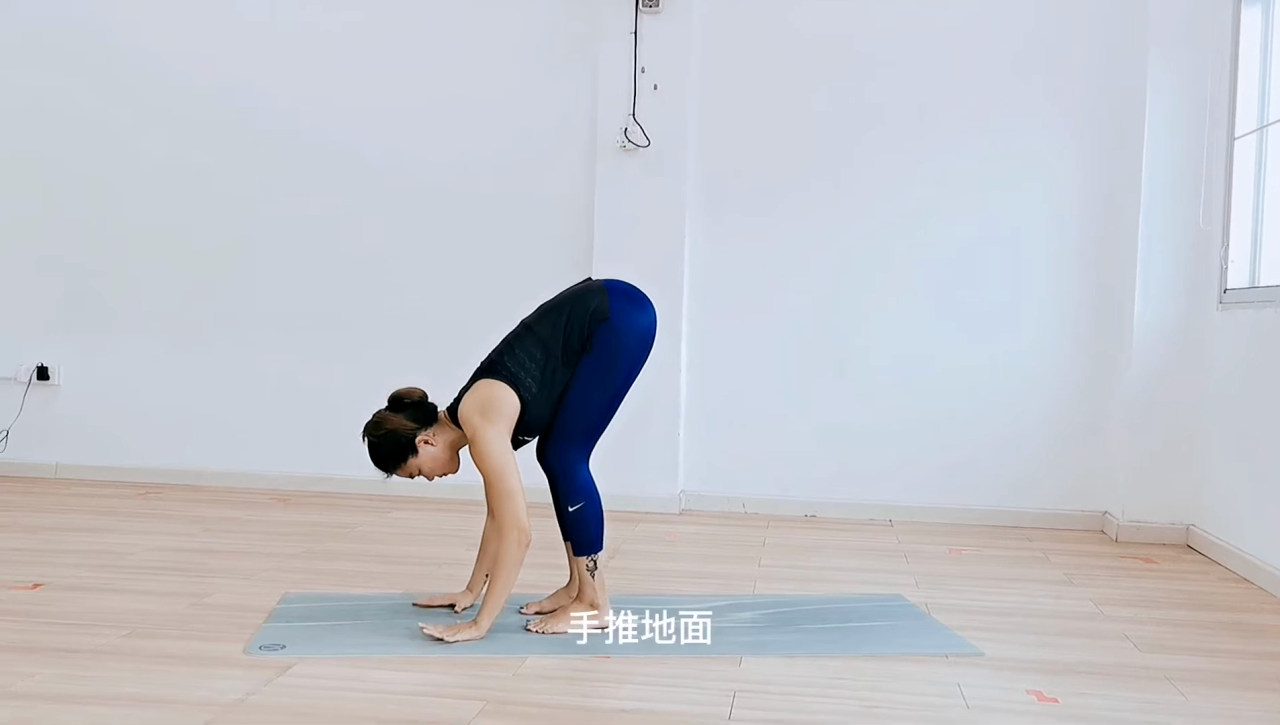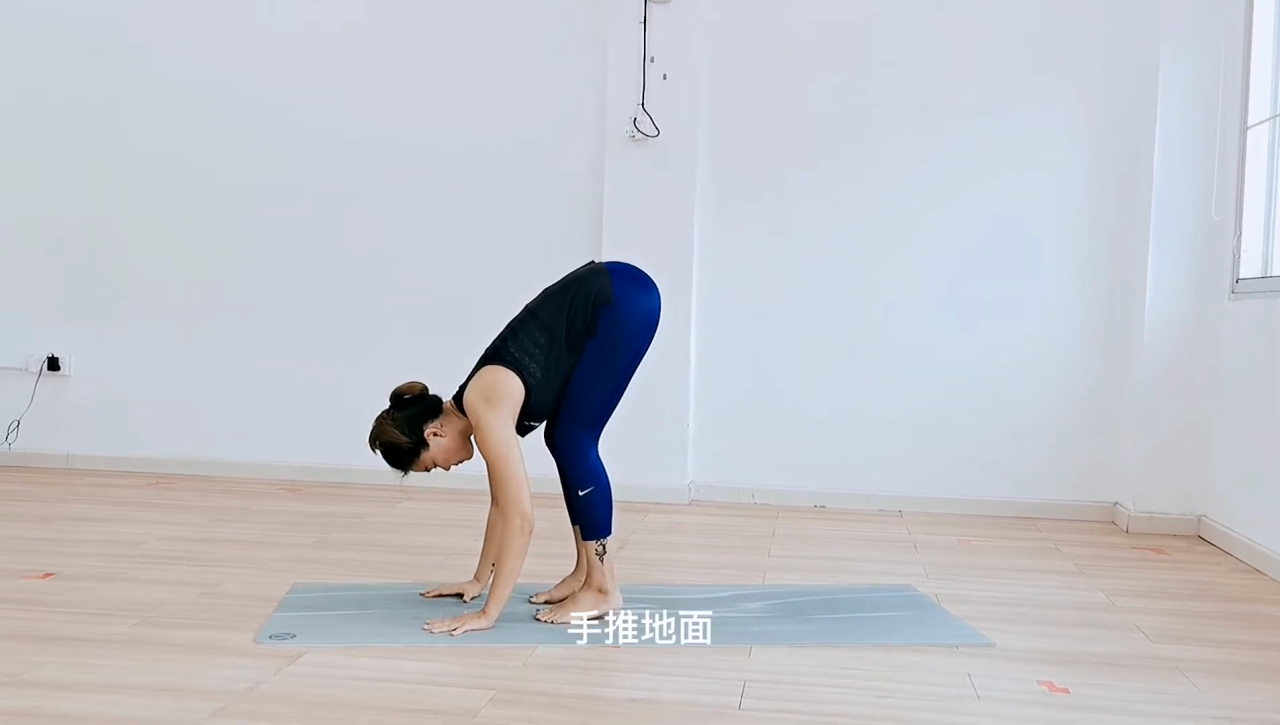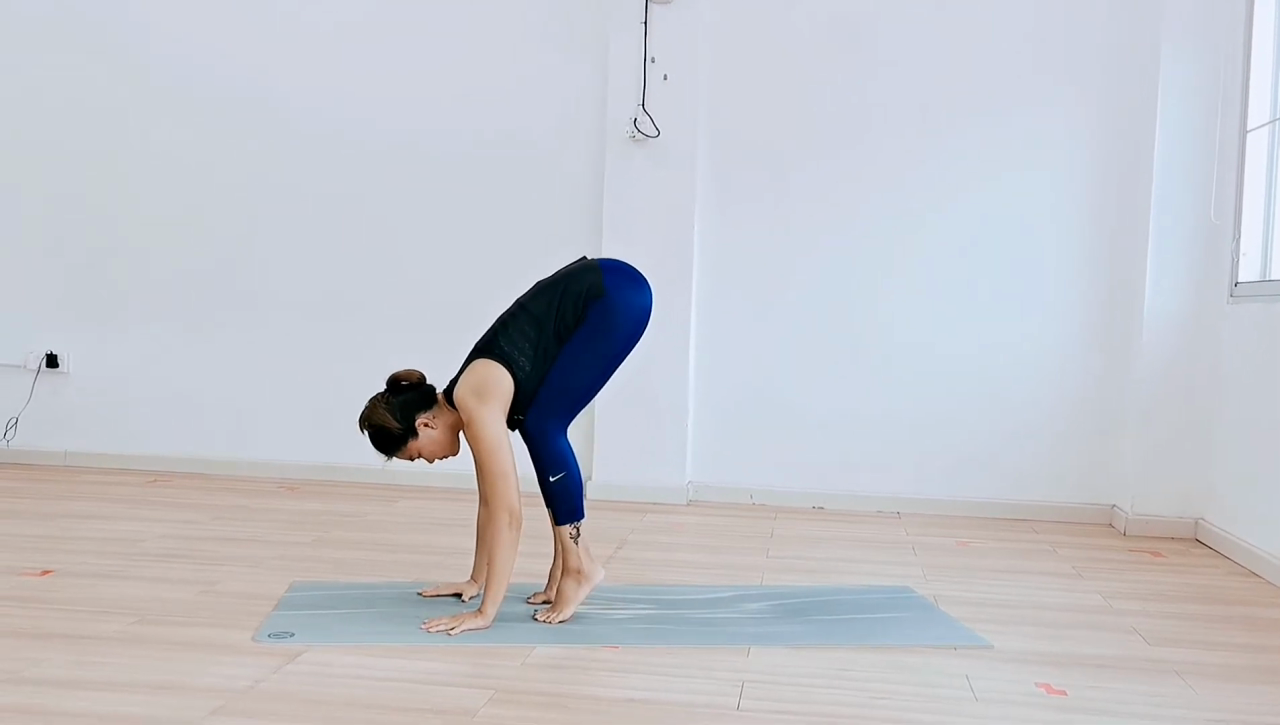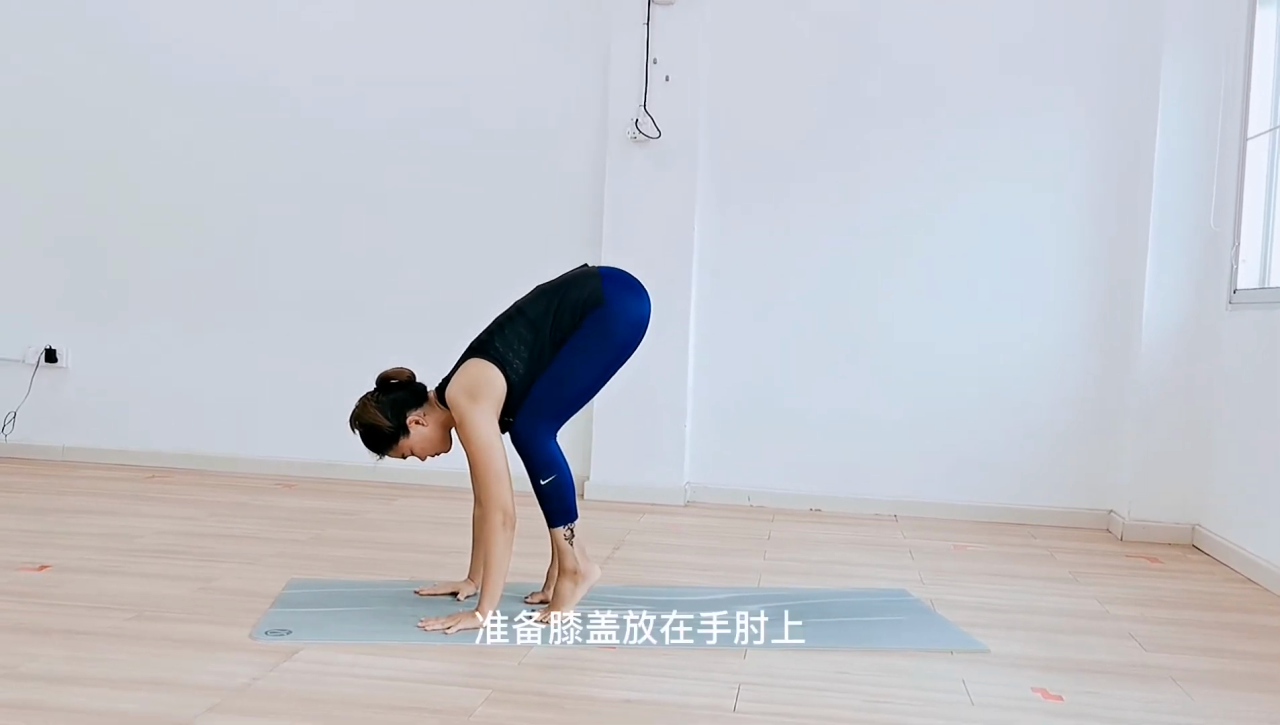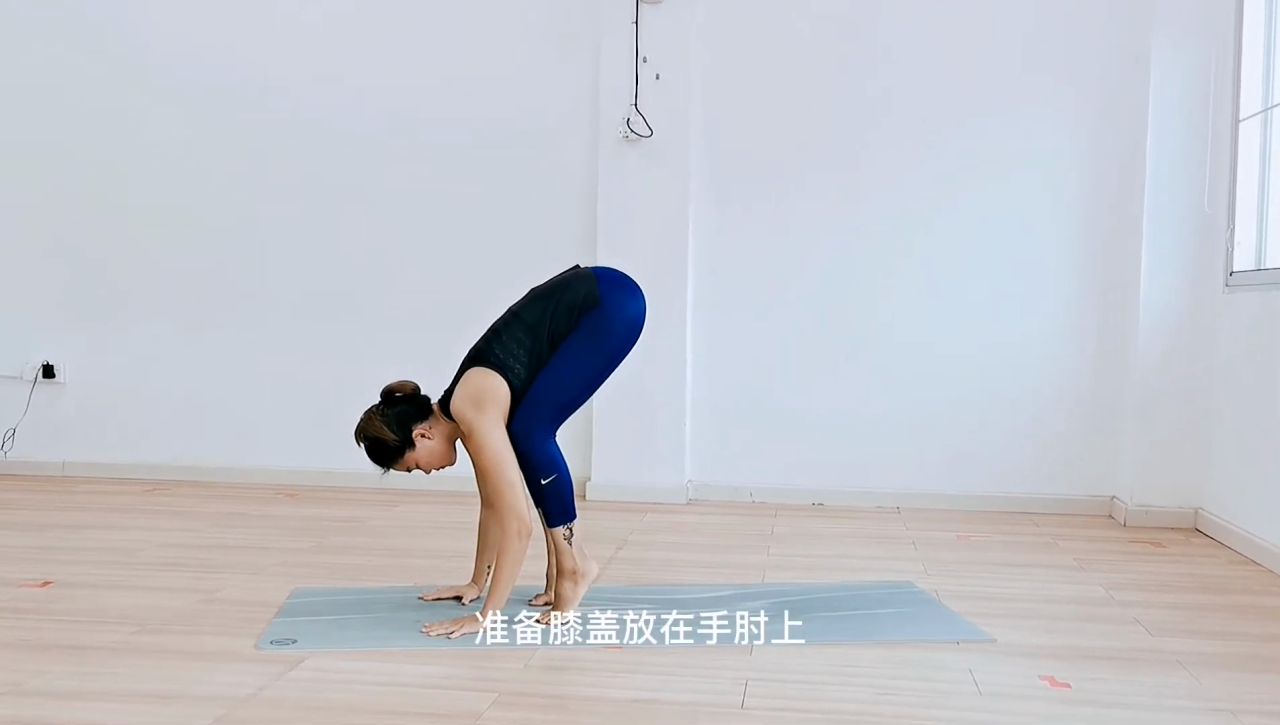
dt=1s
person 1, frame 1
left shoulder: (482, 426)
right shoulder: (472, 419)
left elbow: (517, 532)
right elbow: (499, 516)
left wrist: (479, 624)
right wrist: (471, 591)
left hip: (621, 318)
right hip: (598, 319)
left knee: (564, 458)
right knee: (554, 456)
left ankle: (593, 602)
right ankle: (578, 586)
person 1, frame 2
left shoulder: (485, 412)
right shoulder: (478, 409)
left elbow: (520, 519)
right elbow: (502, 503)
left wrist: (488, 614)
right wrist: (479, 580)
left hip: (625, 300)
right hip: (602, 302)
left knee: (573, 442)
right knee: (562, 439)
left ankle: (602, 585)
right ankle: (586, 571)
person 1, frame 3
left shoulder: (475, 404)
right shoulder: (467, 403)
left elbow: (508, 512)
right elbow: (490, 499)
left wrist: (486, 613)
right wrist: (476, 580)
left hip: (616, 295)
right hip: (593, 298)
left knee: (543, 427)
right knee: (539, 428)
left ankle: (579, 565)
right ankle: (564, 564)
person 1, frame 4
left shoulder: (467, 404)
right shoulder: (461, 400)
left elbow: (502, 513)
right elbow: (485, 500)
left wrist: (484, 612)
right wrist: (473, 579)
left hip: (616, 303)
right hip: (593, 306)
left knee: (531, 431)
right knee: (530, 433)
left ankle: (576, 566)
right ankle: (562, 566)
person 1, frame 5
left shoulder: (473, 413)
right shoulder: (463, 415)
left elbow: (517, 523)
right elbow: (493, 504)
left wrist: (486, 616)
right wrist: (477, 583)
left hip: (611, 302)
right hip: (581, 304)
left knee: (529, 433)
right knee: (528, 437)
left ankle: (574, 565)
right ankle: (560, 568)
